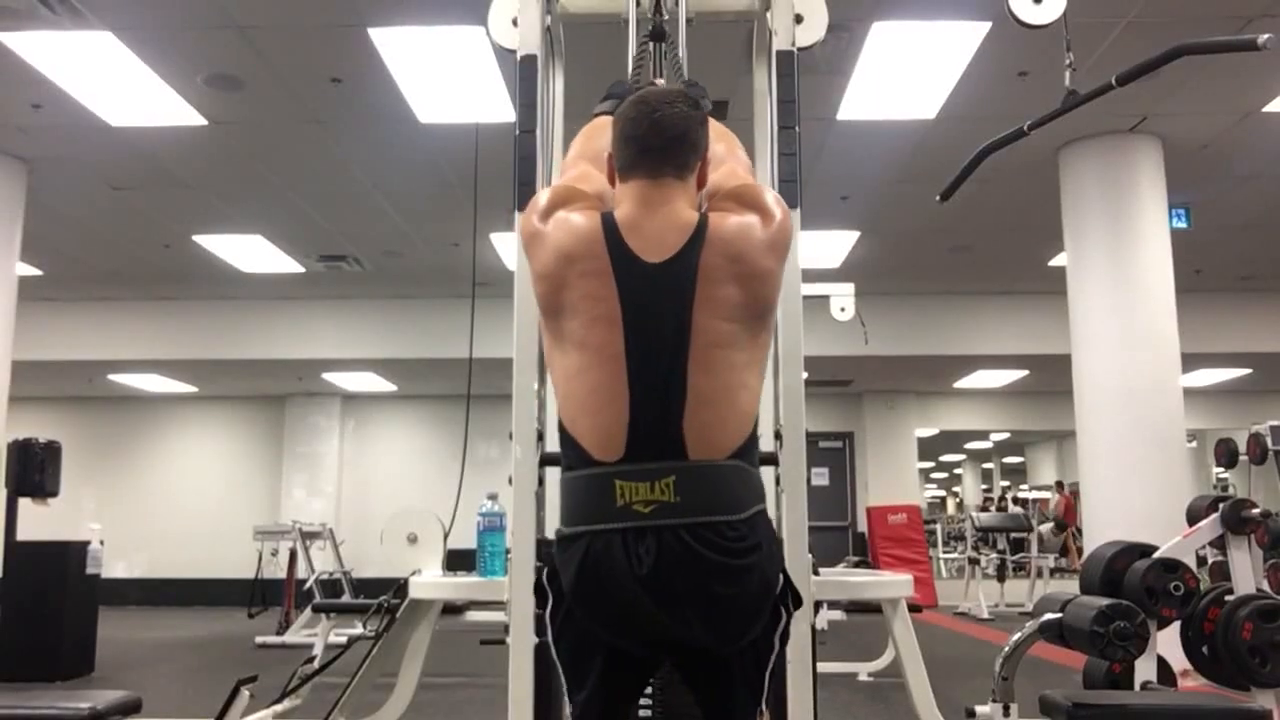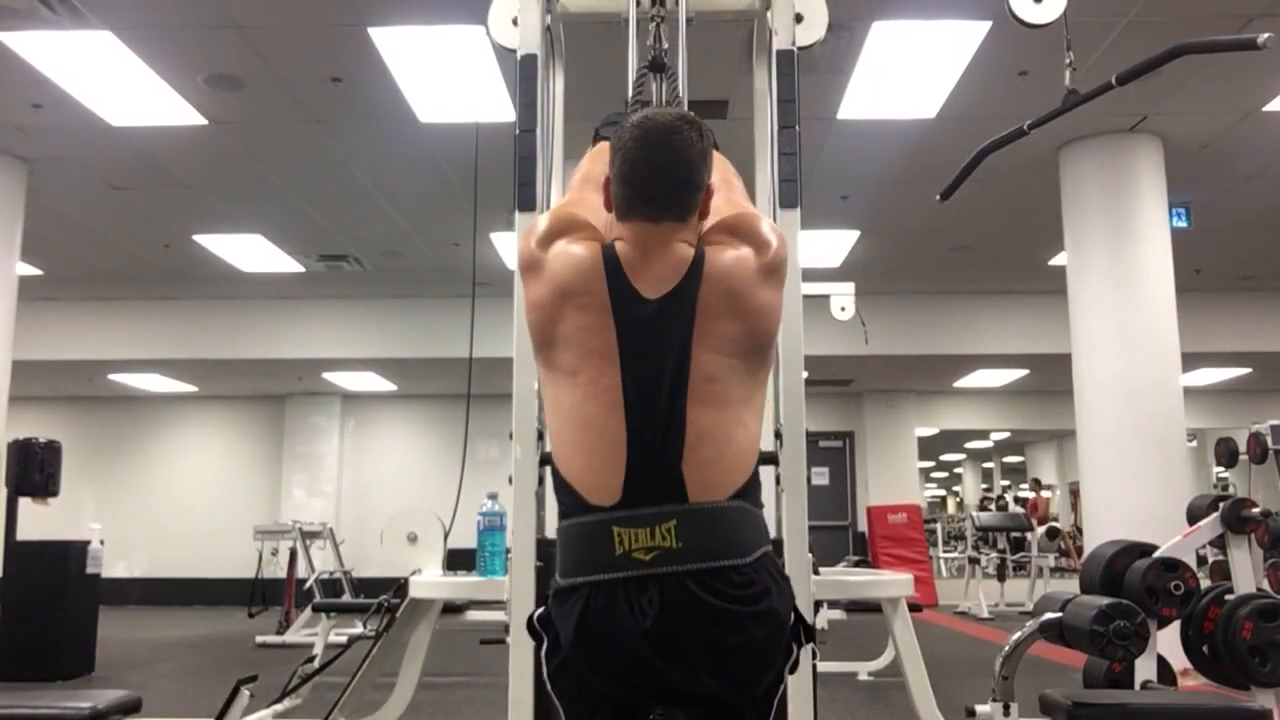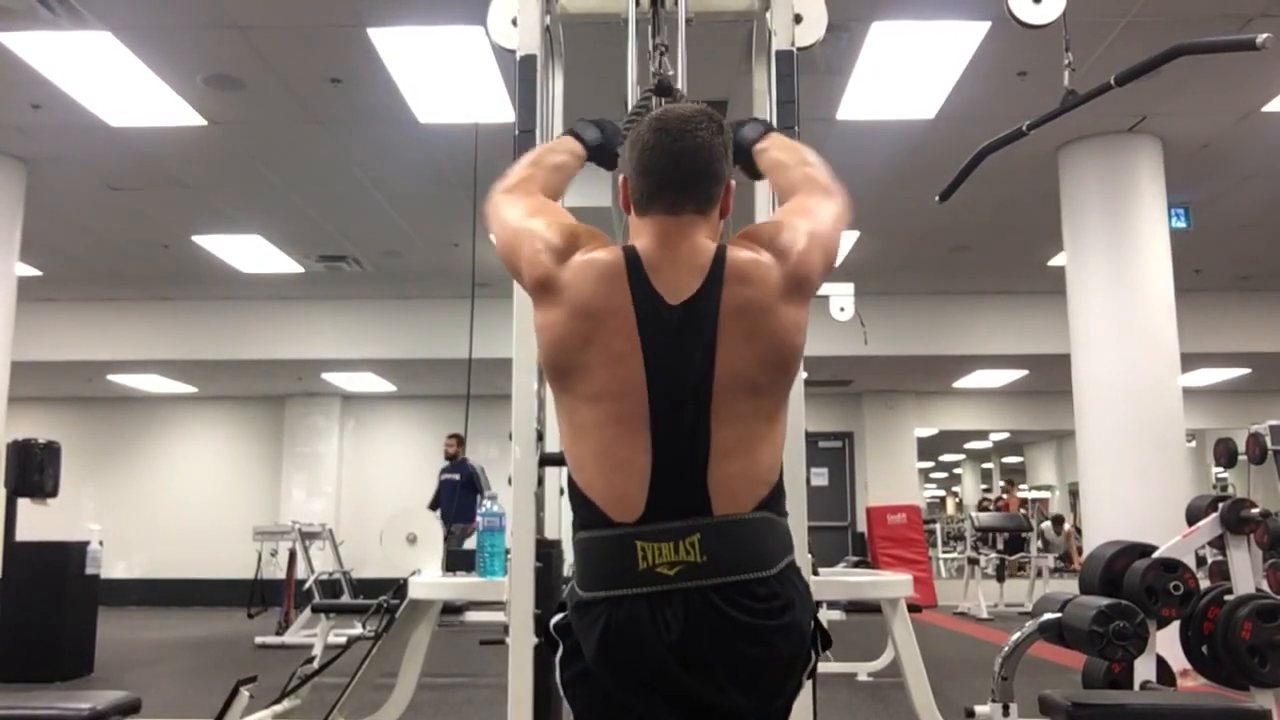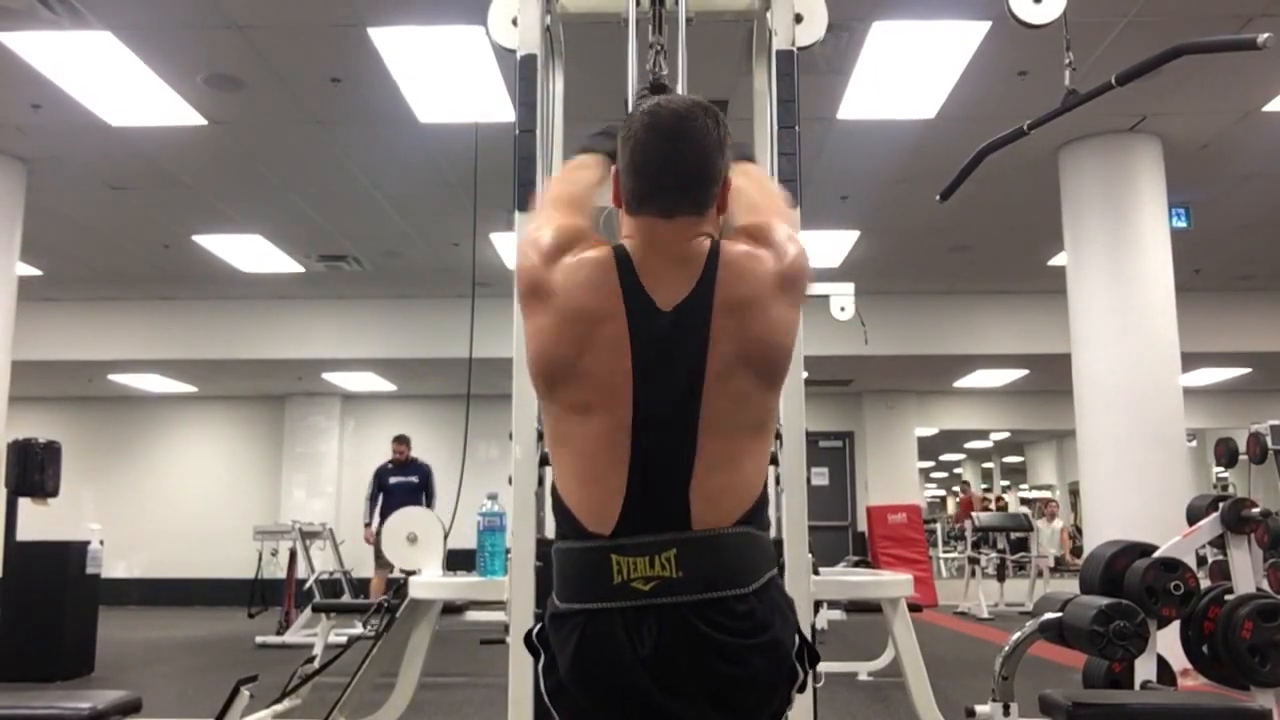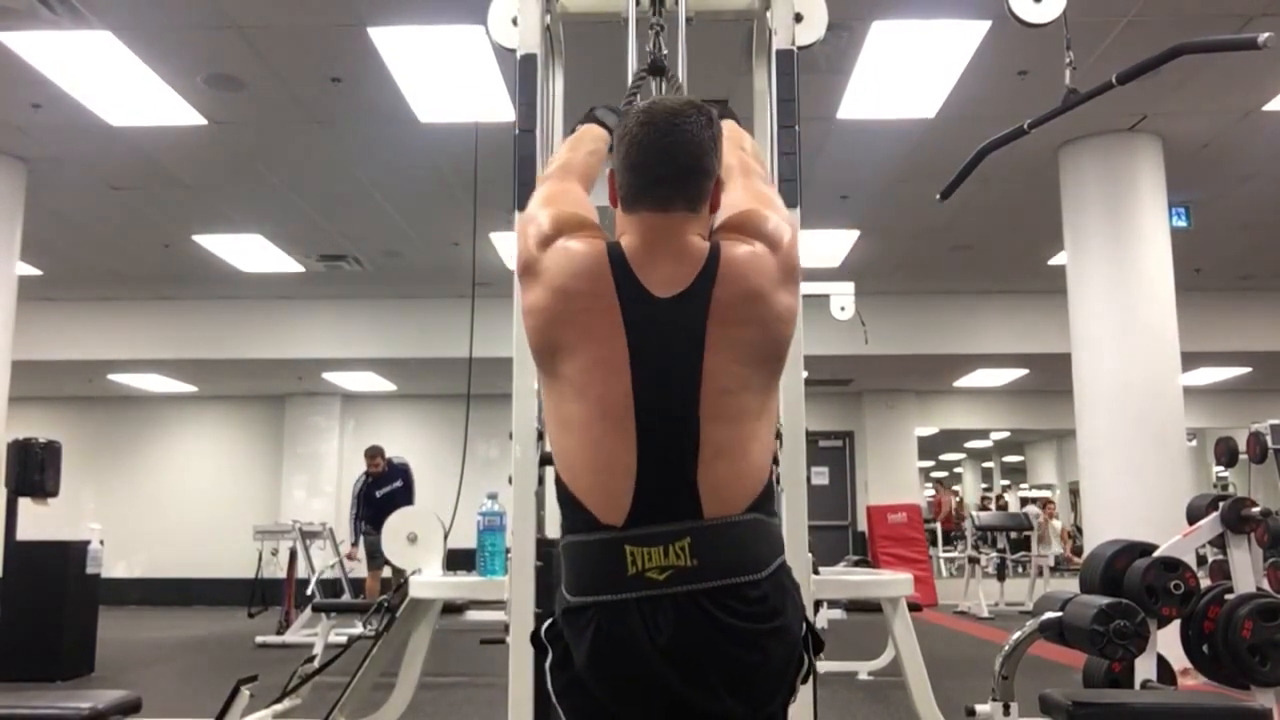
dt=1s
person 1, frame 1
left shoulder: (556, 233)
right shoulder: (755, 232)
left elbow: (580, 164)
right elbow: (730, 160)
left wrist: (608, 110)
right wrist: (697, 110)
left hip: (598, 556)
right hip: (725, 553)
person 1, frame 2
left shoulder: (554, 262)
right shoulder: (752, 264)
left elbow: (582, 190)
right elbow: (727, 191)
left wrist: (610, 139)
right wrist: (693, 144)
left hip: (597, 608)
right hip: (734, 600)
person 1, frame 3
left shoulder: (565, 274)
right shoulder: (777, 271)
left elbow: (510, 196)
right elbow: (823, 192)
left wrist: (583, 139)
right wrist: (757, 136)
left hip: (616, 623)
right hip: (754, 614)
person 1, frame 4
left shoulder: (554, 275)
right shoulder: (769, 272)
left elbow: (559, 208)
right elbow: (762, 207)
left wrist: (594, 152)
right wrist: (740, 159)
left hip: (596, 632)
right hip: (739, 625)
person 1, frame 5
left shoulder: (555, 263)
right shoulder: (763, 260)
left elbow: (562, 178)
right elbow: (748, 174)
left wrist: (598, 125)
right wrist: (721, 123)
left hip: (605, 626)
right hip: (746, 617)
